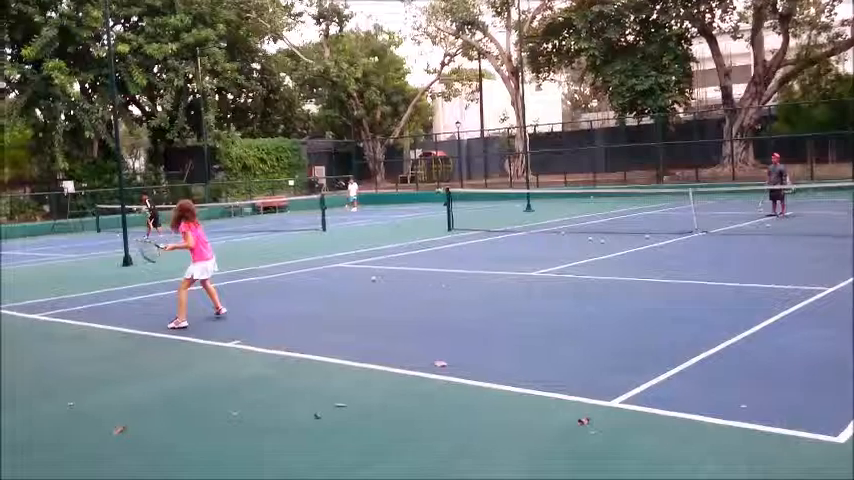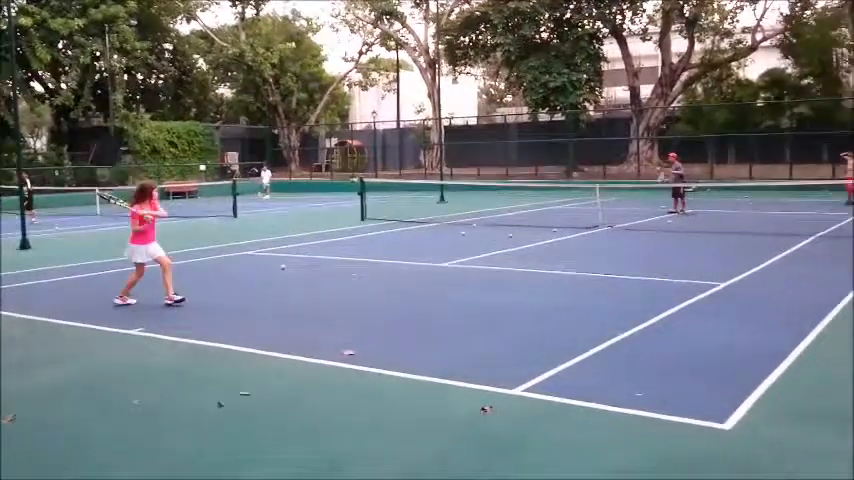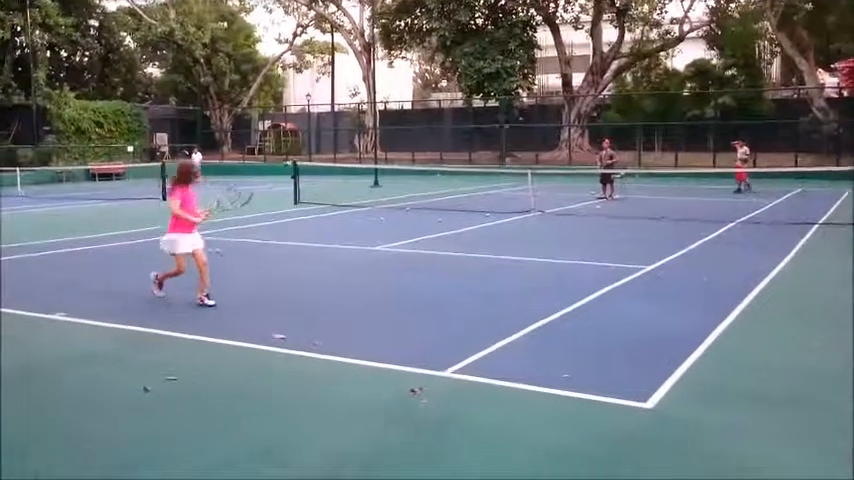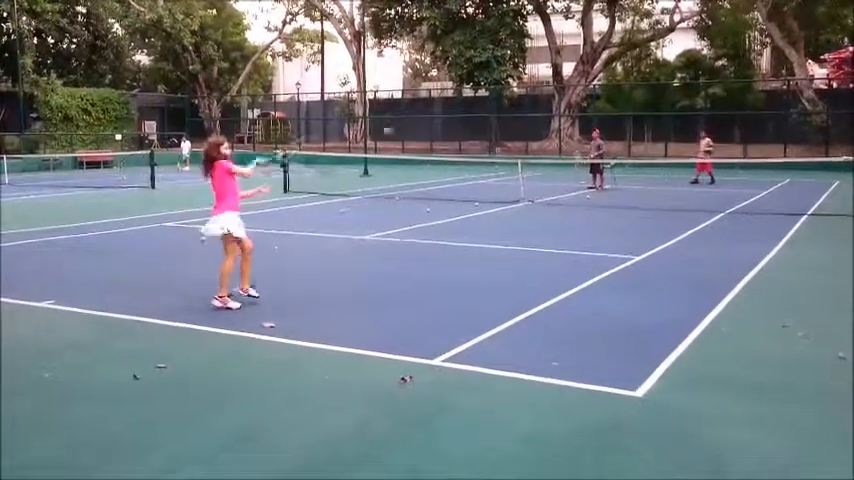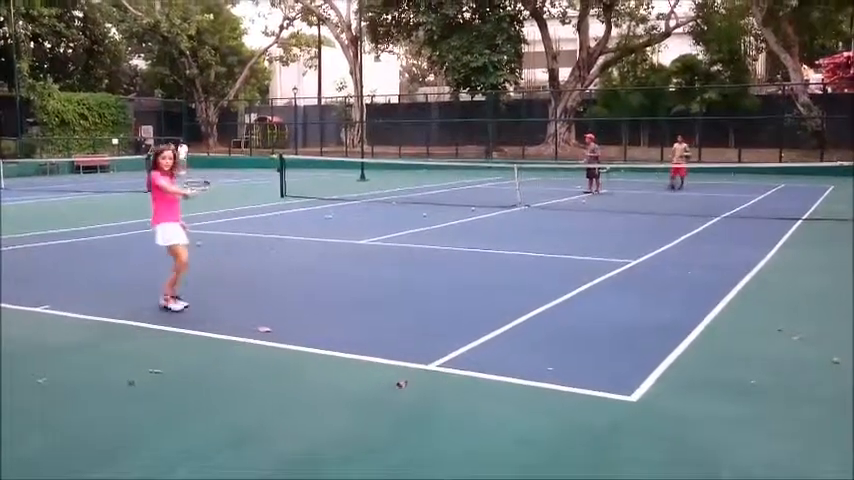
dt=1s
person 1, frame 1
left shoulder: (184, 225)
right shoulder: (194, 222)
left elbow: (191, 244)
left wrist: (174, 246)
left hip: (200, 262)
right hip: (209, 258)
left knee: (183, 288)
right knee: (205, 283)
left ankle: (181, 320)
right ankle: (219, 307)
person 1, frame 2
left shoulder: (153, 204)
right shoulder: (136, 210)
left elbow: (164, 214)
right elbow: (134, 230)
left wrist: (147, 212)
right wrist: (146, 224)
left hip: (151, 243)
right hip: (139, 245)
left knee: (167, 264)
right knee: (139, 273)
left ankle: (170, 296)
right ankle: (122, 296)
person 1, frame 3
left shoulder: (189, 189)
right shoulder: (178, 190)
right elbow: (175, 210)
left wrist: (200, 213)
right wrist: (193, 219)
left hip: (191, 233)
right hip: (178, 234)
left knee: (203, 262)
right knee: (180, 269)
left ankle: (203, 295)
right ankle: (158, 278)
person 1, frame 4
left shoulder: (221, 167)
right shoulder: (221, 164)
left elbow: (235, 194)
right elbow: (246, 173)
left wrist: (257, 191)
right wrist: (252, 168)
left hip: (230, 215)
right hip: (225, 215)
left knee: (247, 247)
right knee: (231, 256)
left ankle: (244, 287)
right ankle: (221, 297)
person 1, frame 5
left shoulder: (169, 178)
right shoulder: (155, 175)
right elbow: (171, 190)
left wrist: (179, 221)
right wrist: (186, 192)
left hip: (173, 224)
right hip: (164, 224)
left knee: (181, 261)
right knee: (182, 260)
left ankle: (169, 297)
right ankle: (169, 296)
